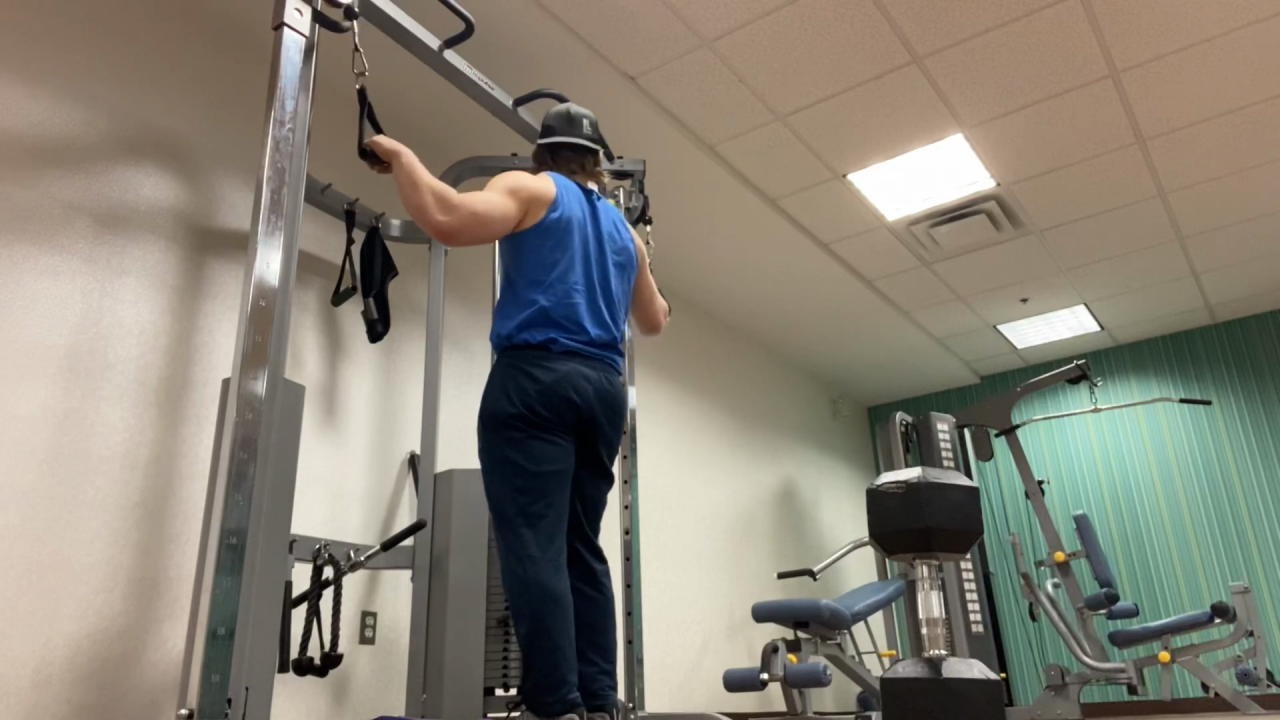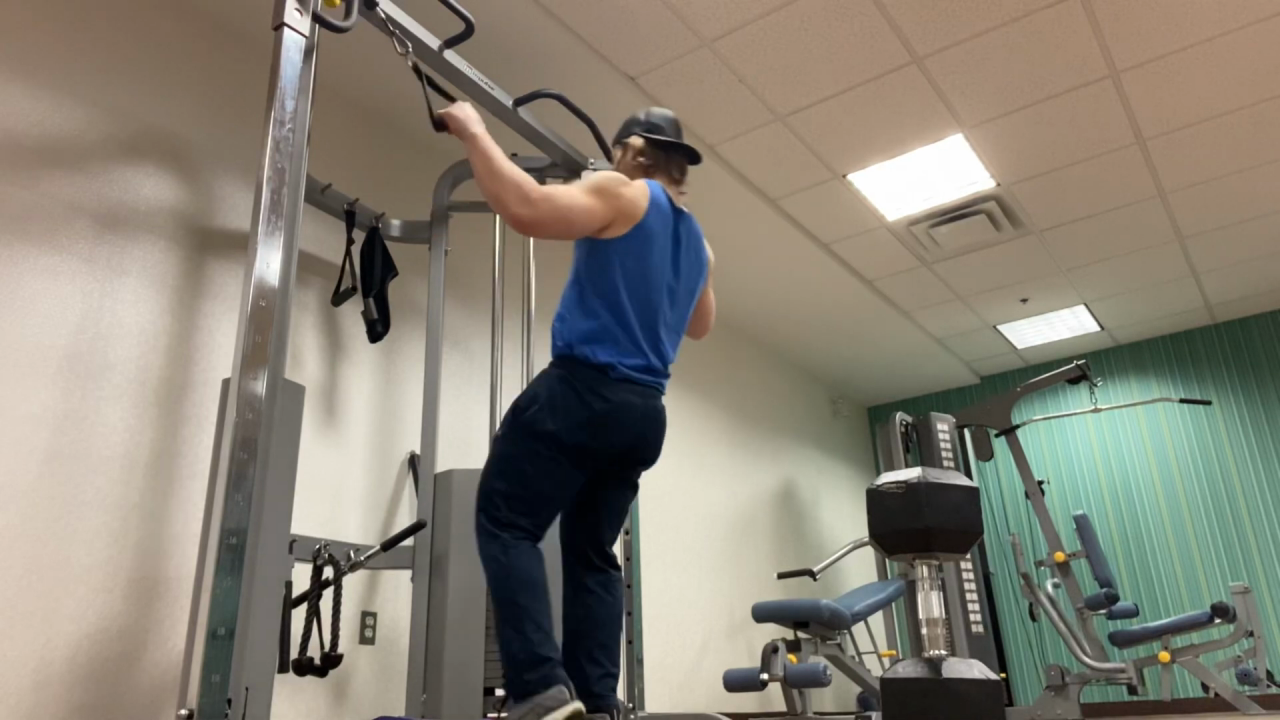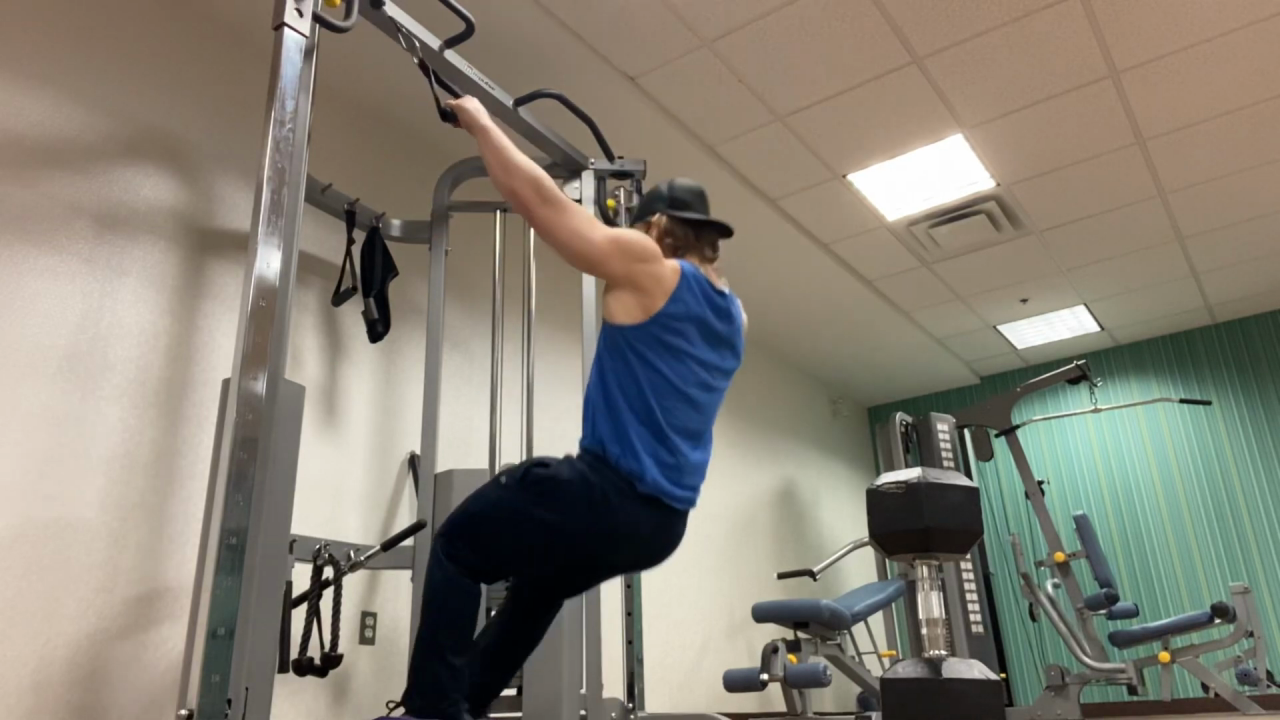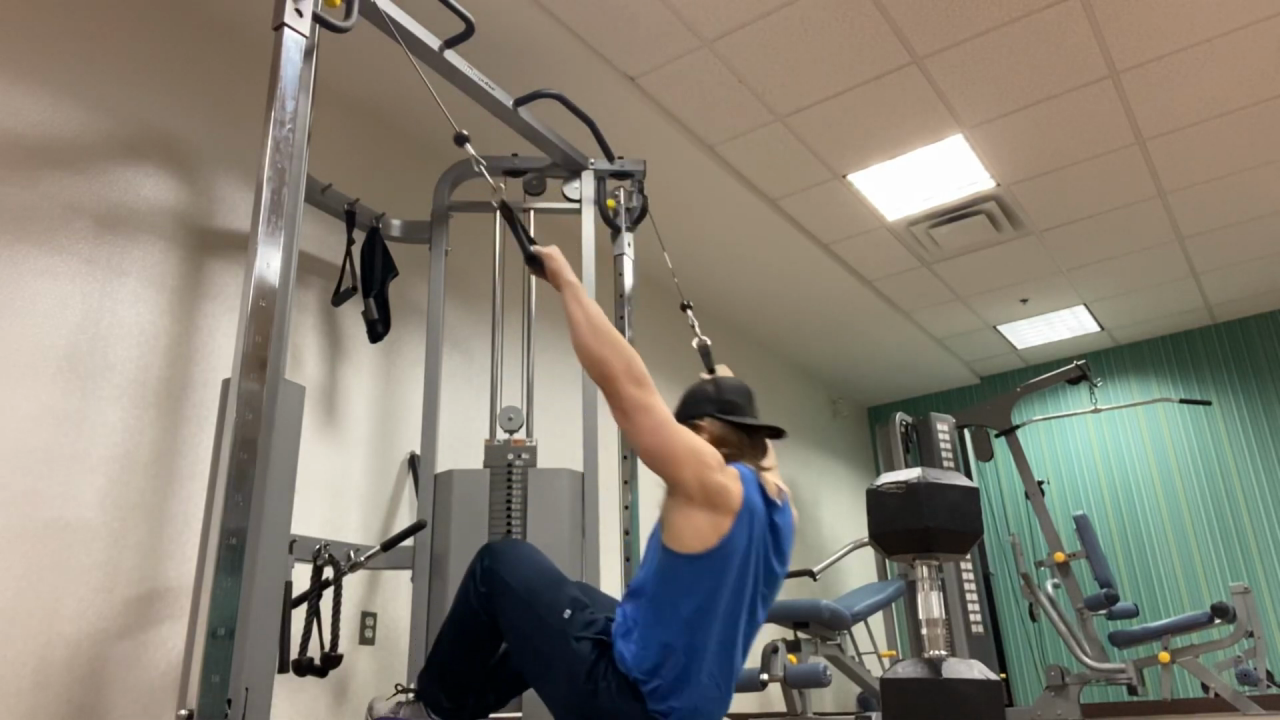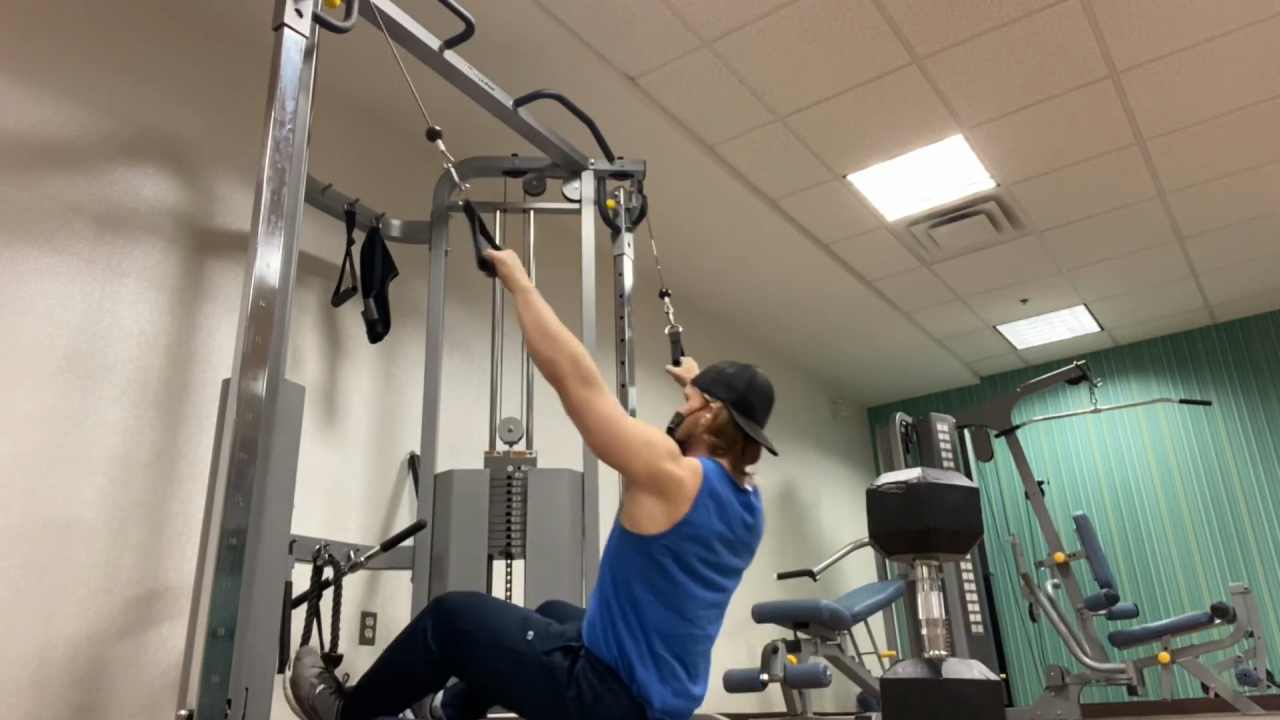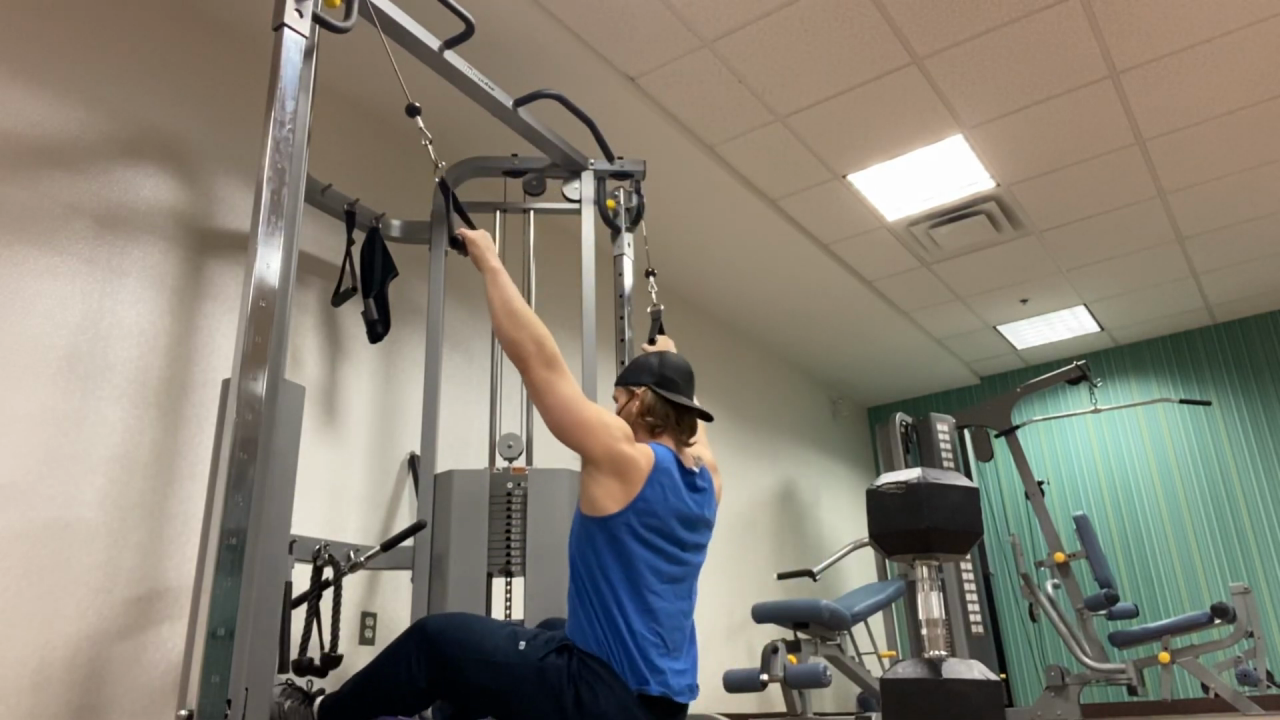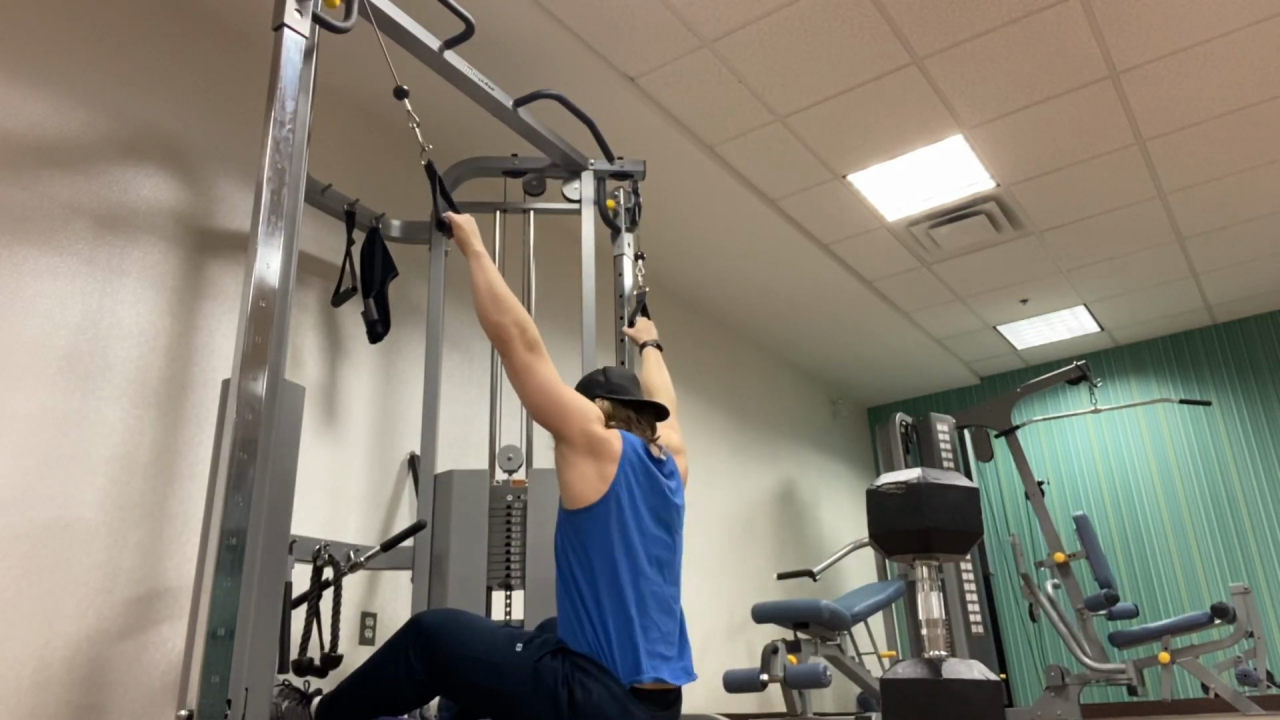
dt=0.7s
person 1, frame 1
left shoulder: (529, 190)
right shoulder: (624, 229)
left elbow: (447, 218)
right elbow: (655, 319)
left wrist: (400, 156)
right wrist: (652, 295)
left hip: (535, 381)
right hip: (603, 390)
left knee: (534, 548)
right knee: (580, 551)
person 1, frame 2
left shoulder: (624, 196)
right shoulder: (698, 242)
left elbow: (525, 208)
right elbow: (699, 323)
left wrist: (472, 130)
left hip: (582, 390)
right hip: (643, 412)
left knee: (505, 525)
right knee: (591, 555)
person 1, frame 3
left shoulder: (647, 270)
right shoulder: (732, 314)
left elbow: (540, 200)
left wrist: (480, 122)
left hip: (606, 491)
right hip: (659, 523)
left knee: (458, 549)
right knee: (544, 568)
person 1, frame 4
left shoulder: (716, 484)
right shoulder: (774, 497)
left elbow: (623, 381)
right elbow: (747, 432)
left wrist: (565, 279)
right wrist: (724, 384)
left knee: (502, 563)
right knee: (572, 599)
person 1, frame 5
left shoulder: (672, 474)
right shoulder: (746, 498)
left elbow: (573, 378)
right elbow: (722, 423)
left wrist: (520, 284)
right wrist: (695, 379)
left knee: (454, 616)
right knee: (556, 617)
person 1, frame 6
left shoulder: (624, 457)
right shoulder: (704, 474)
left elbow: (536, 356)
right elbow: (685, 414)
left wrist: (489, 262)
right wrist: (670, 360)
left knee: (439, 638)
right knee: (552, 637)
person 1, frame 7
left shoulder: (599, 447)
right shoulder: (670, 459)
left elbow: (517, 340)
right elbow: (662, 404)
left wrist: (473, 247)
right wrist: (649, 344)
left knee: (433, 635)
right knee: (550, 635)
